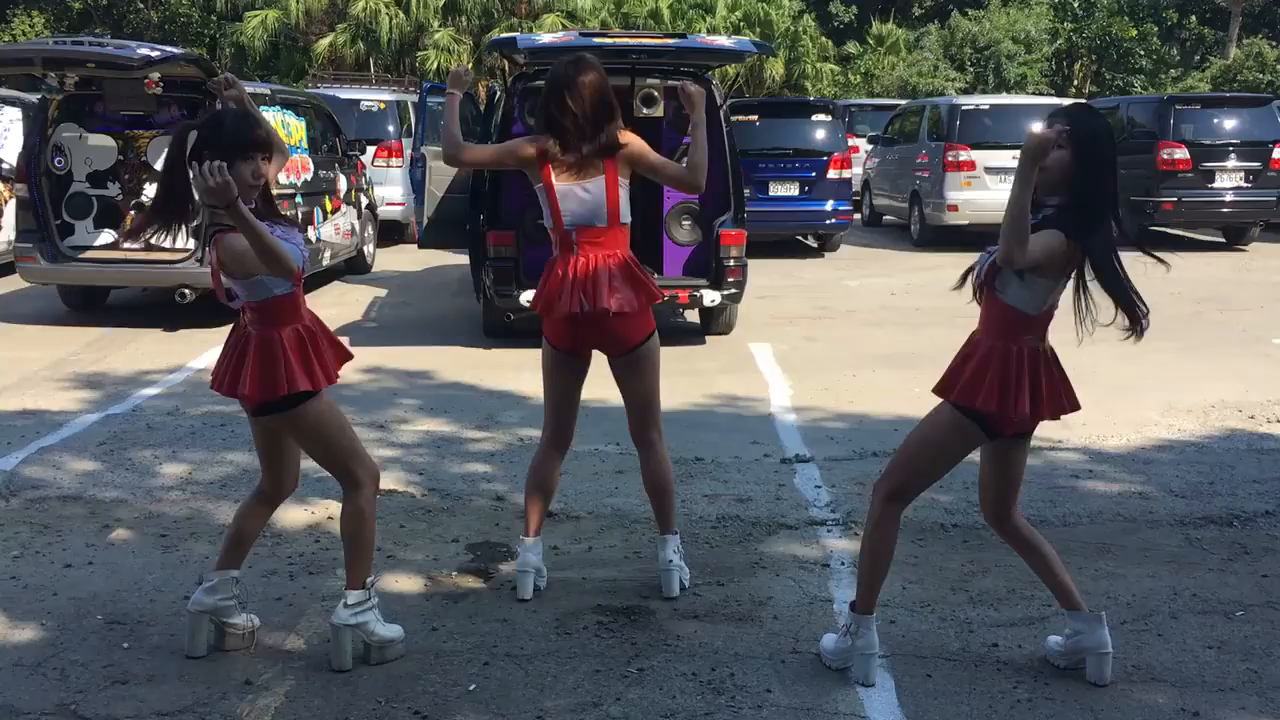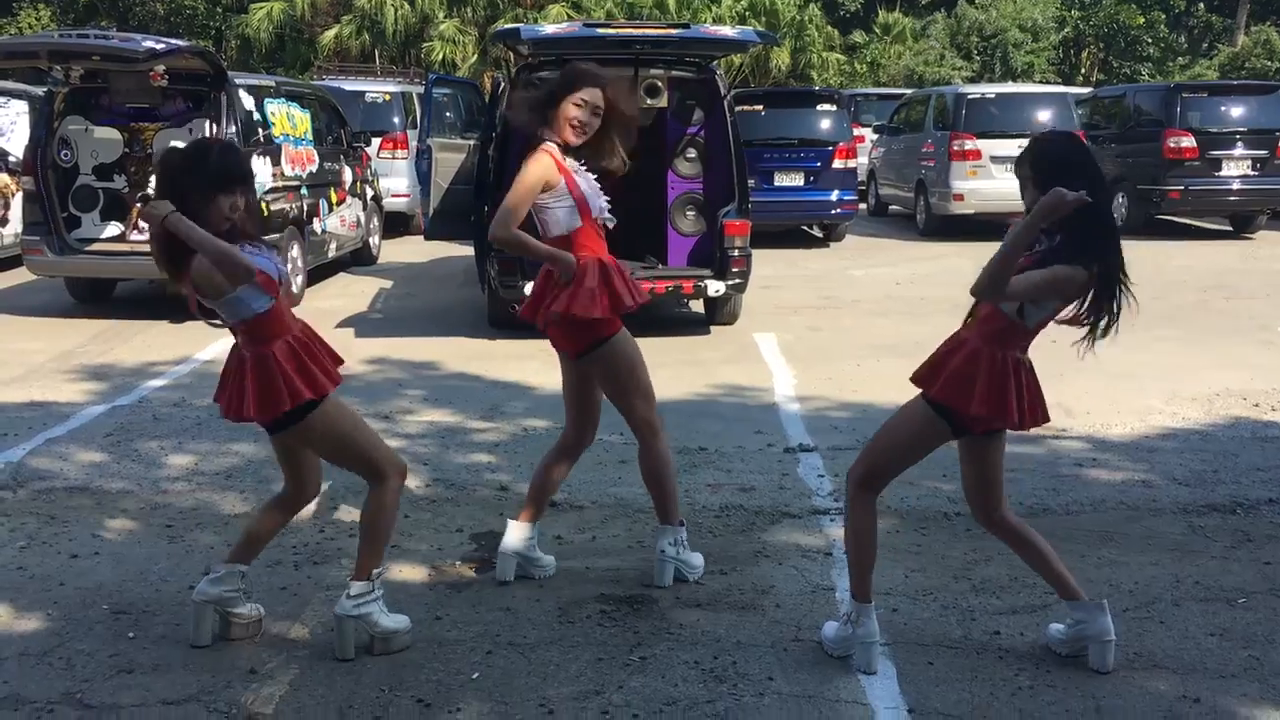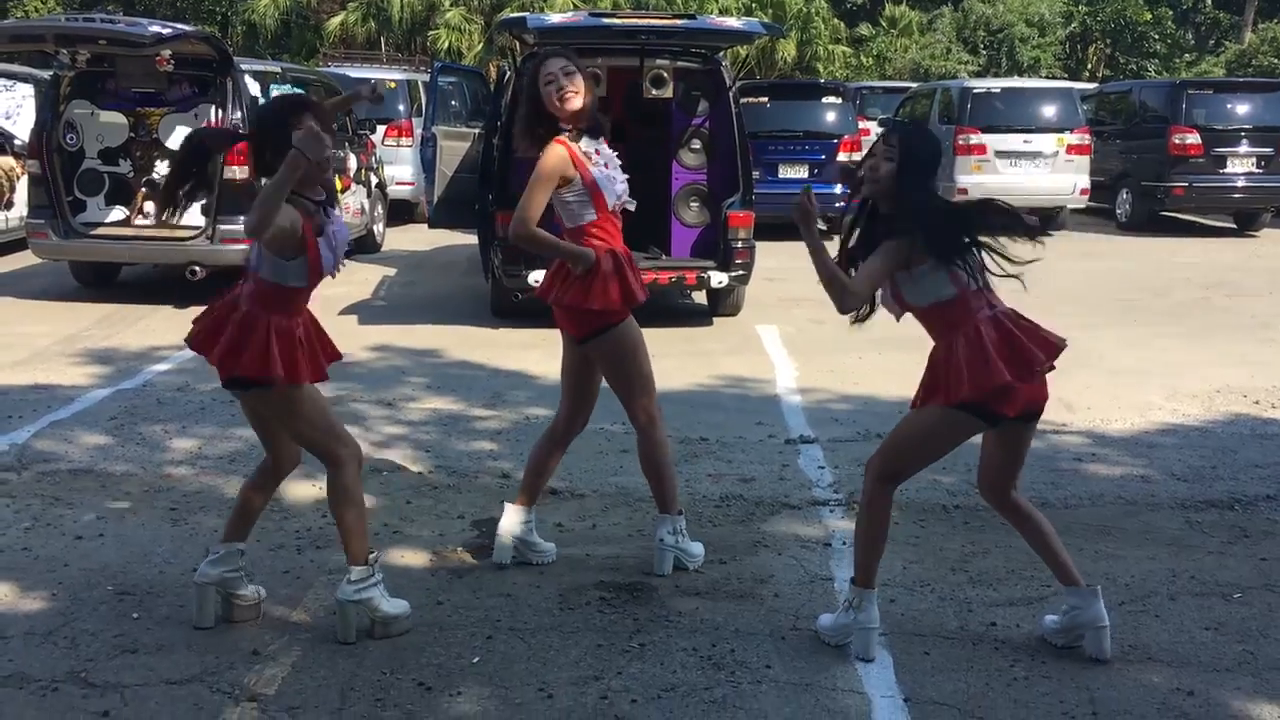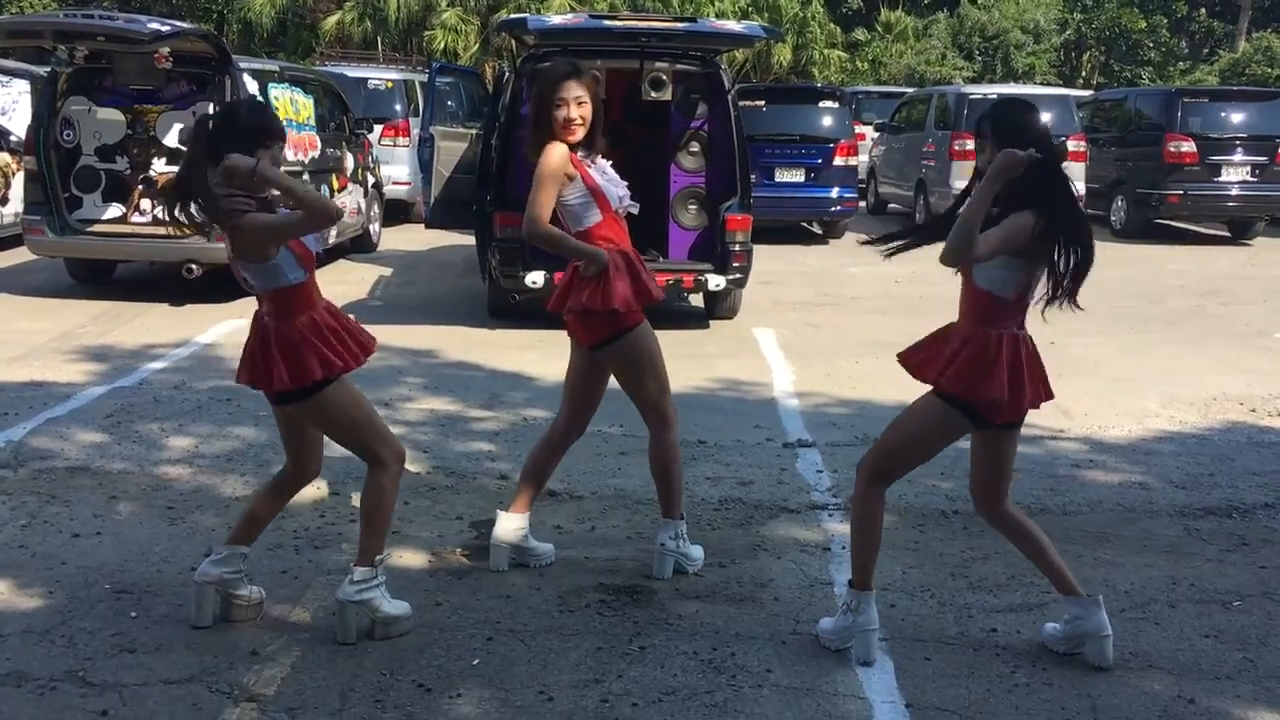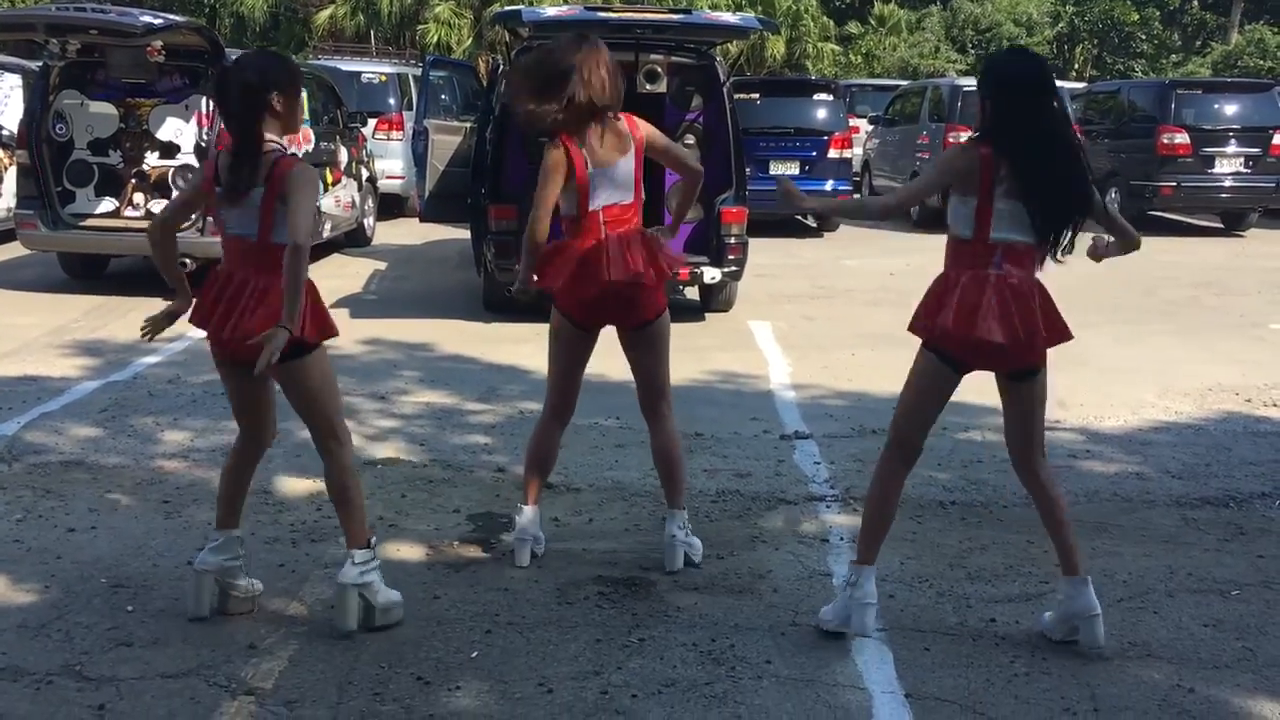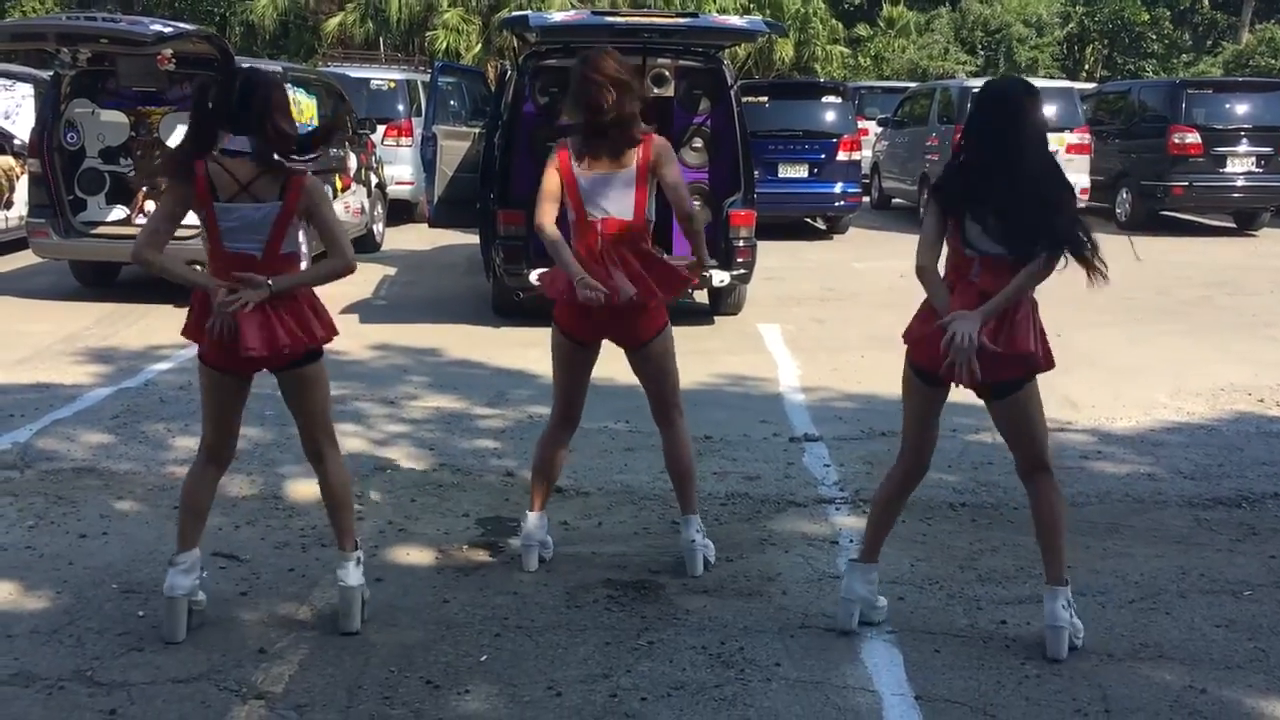
dt=0.4s
person 1, frame 1
left shoulder: (1062, 236)
right shoulder: (1046, 216)
left elbow: (1015, 259)
left wrist: (1026, 178)
left hip: (998, 376)
right hip: (1011, 377)
left knee: (889, 491)
right knee: (1002, 514)
left ankle: (859, 634)
right ankle: (1087, 629)
person 1, frame 2
left shoulder: (1069, 266)
right shoulder: (1057, 246)
left elbow: (992, 290)
left wrist: (1037, 225)
left hip: (975, 380)
right hip: (988, 381)
left knee: (862, 482)
right knee: (993, 513)
left ankle: (858, 624)
right ankle: (1087, 617)
person 1, frame 3
left shoulder: (899, 228)
right shoulder: (928, 217)
left elbow: (849, 300)
left wrist: (811, 233)
left hip: (976, 369)
right hip: (1011, 362)
left knee: (880, 473)
right knee: (1001, 492)
left ankle: (859, 612)
right ankle: (1083, 605)
person 1, frame 4
left shoulder: (1029, 220)
right shoulder: (1021, 216)
left elbow: (962, 253)
left wrist: (990, 182)
left hip: (981, 369)
right hip: (1004, 371)
left knee: (872, 473)
right knee: (993, 502)
left ankle: (858, 614)
right ankle: (1083, 612)
person 1, frame 5
left shoulder: (969, 157)
right shoulder: (1059, 165)
left elbow: (891, 205)
right elbow: (1125, 236)
left wrist: (818, 204)
right wrist: (1106, 247)
left hip: (962, 314)
right hip: (1023, 322)
left knee: (900, 450)
right knee: (1031, 462)
left ankle: (860, 588)
right ankle: (1078, 594)
person 1, frame 6
left shoulder: (953, 184)
right shoulder: (1049, 189)
left elbow: (925, 266)
right elbow: (1045, 260)
left wrist: (956, 320)
right wrist: (980, 320)
left hip: (939, 334)
right hip: (1004, 340)
left knee: (911, 463)
right knee: (1036, 469)
left ankle: (859, 578)
right ankle: (1058, 602)
person 2, frame 1
left shoulder: (253, 202)
right shoulder: (231, 237)
left elbow: (272, 153)
right elbow: (285, 269)
left wrist: (236, 105)
right wrist: (227, 199)
left hip: (269, 359)
right hip: (280, 364)
left knee: (279, 482)
right knee: (361, 475)
left ankle: (216, 599)
right ankle: (358, 611)
person 2, frame 2
left shoulder: (219, 239)
right shoulder: (203, 263)
right elbow: (250, 269)
right wrist: (182, 227)
left hip: (284, 371)
right hip: (283, 377)
left knee: (299, 490)
right knee: (388, 469)
left ankle: (220, 588)
right ankle: (361, 601)
person 2, frame 3
left shoulder: (310, 190)
right shoulder: (288, 211)
right elbow: (264, 232)
left wrist: (343, 103)
right wrist: (302, 161)
left hip: (265, 338)
right hip: (263, 346)
left knee: (282, 458)
right knee: (343, 454)
left ankle: (221, 571)
right ankle: (361, 586)
person 2, frame 4
left shoulder: (252, 208)
right shoulder: (247, 225)
right elbow: (326, 215)
right wrist: (263, 174)
left hip: (293, 346)
right hip: (300, 352)
left knee: (300, 467)
right knee: (387, 457)
left ankle: (223, 568)
right ankle: (364, 585)
person 2, frame 5
left shoulder: (219, 164)
right shoulder: (292, 168)
left elbow: (162, 230)
right elbow: (302, 241)
left wrist: (178, 297)
right wrist: (283, 325)
left hip: (230, 308)
right hip: (276, 311)
left knee: (252, 438)
right knee: (333, 440)
left ankle: (220, 558)
right ankle: (359, 566)
person 2, frame 6
left shoulder: (195, 175)
right shoulder: (298, 182)
left elbow: (145, 249)
right elbow: (343, 260)
left wrist: (210, 285)
right wrist: (272, 289)
left hip: (224, 324)
right hip: (286, 322)
left knee: (213, 454)
right knee: (324, 451)
left ankle: (183, 574)
right ankle: (350, 570)
person 3, frame 1
left shoulder: (537, 151)
right shoulder: (620, 143)
left elbow: (455, 154)
right elbow: (693, 180)
left wrist: (454, 93)
right wrist: (698, 113)
left hip: (564, 300)
right hip: (621, 296)
left knee: (555, 436)
right knee: (649, 436)
left ankle: (531, 553)
right ankle: (671, 554)
person 3, frame 2
left shoulder: (569, 163)
right shoulder: (543, 160)
right elbow: (500, 230)
right wrist: (558, 260)
left hip: (583, 305)
right hip: (582, 304)
left knee: (577, 434)
right knee: (649, 426)
left ankle: (519, 540)
right ankle: (672, 545)
person 3, frame 3
left shoulder: (591, 143)
right shoulder: (558, 151)
right elbow: (521, 229)
right wrist: (580, 255)
left hip: (590, 292)
right hip: (593, 291)
left knee: (570, 418)
right knee: (647, 414)
left ankle: (516, 526)
right ankle: (671, 534)
person 3, frame 4
left shoulder: (583, 157)
right shoulder: (555, 154)
right elbow: (535, 226)
right wrist: (594, 254)
left hip: (596, 299)
right hip: (605, 297)
left knee: (568, 424)
right knee: (661, 419)
left ankle: (511, 529)
right ankle: (672, 539)
person 3, frame 5
left shoulder: (562, 145)
right shoulder: (632, 128)
left elbow: (539, 231)
right elbow: (693, 172)
left wrist: (529, 272)
right wrist: (668, 230)
left hip: (579, 280)
right hip: (638, 276)
left knee: (556, 410)
right knee: (658, 411)
left ankle: (527, 522)
right ankle: (678, 529)
person 3, frame 6
left shoulder: (564, 154)
right shoulder: (651, 147)
left elbow: (544, 221)
right elbow: (682, 205)
left wrist: (576, 273)
right wrist: (701, 258)
left hip: (579, 297)
right hip: (636, 296)
left knee: (563, 419)
right knee: (670, 417)
left ankle: (534, 526)
right ankle: (692, 531)
